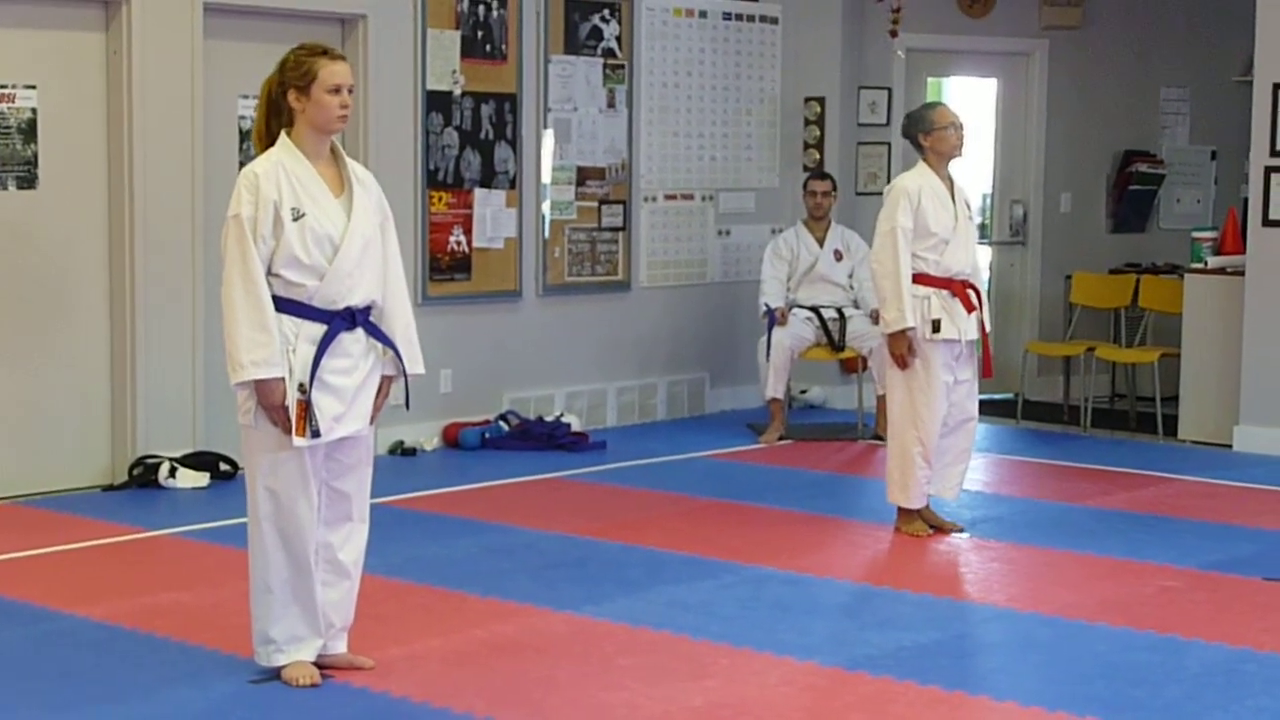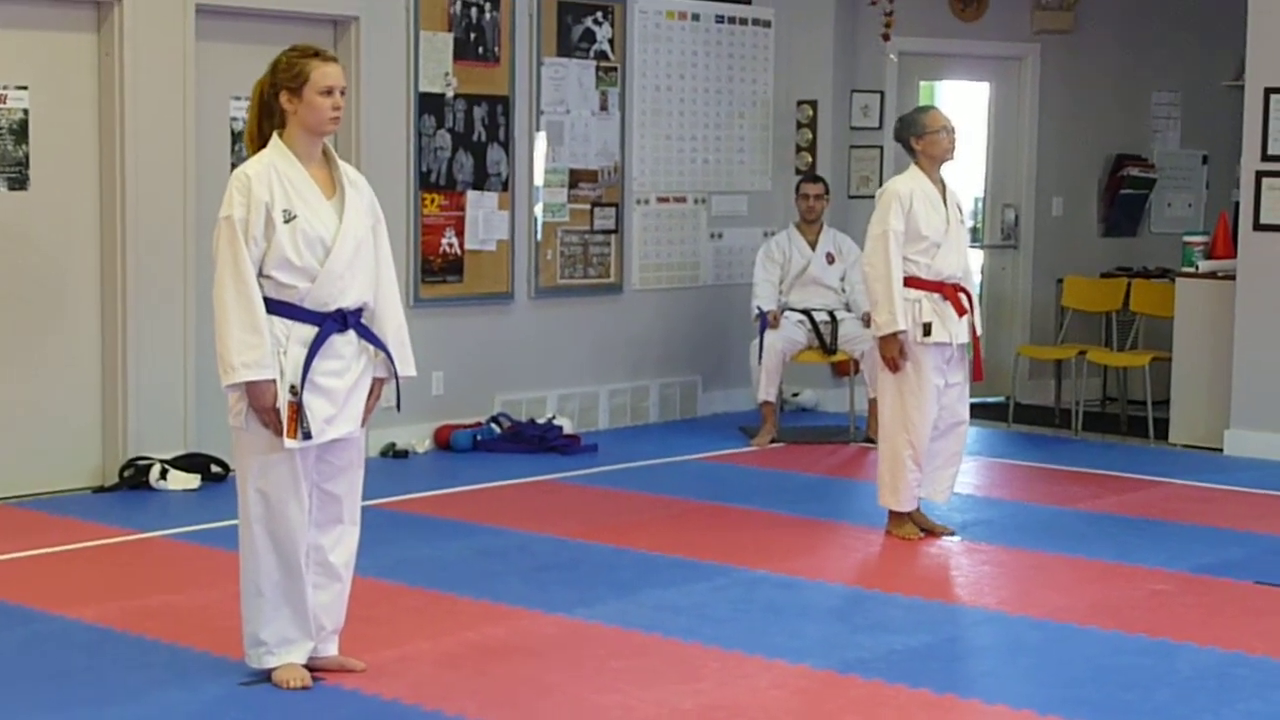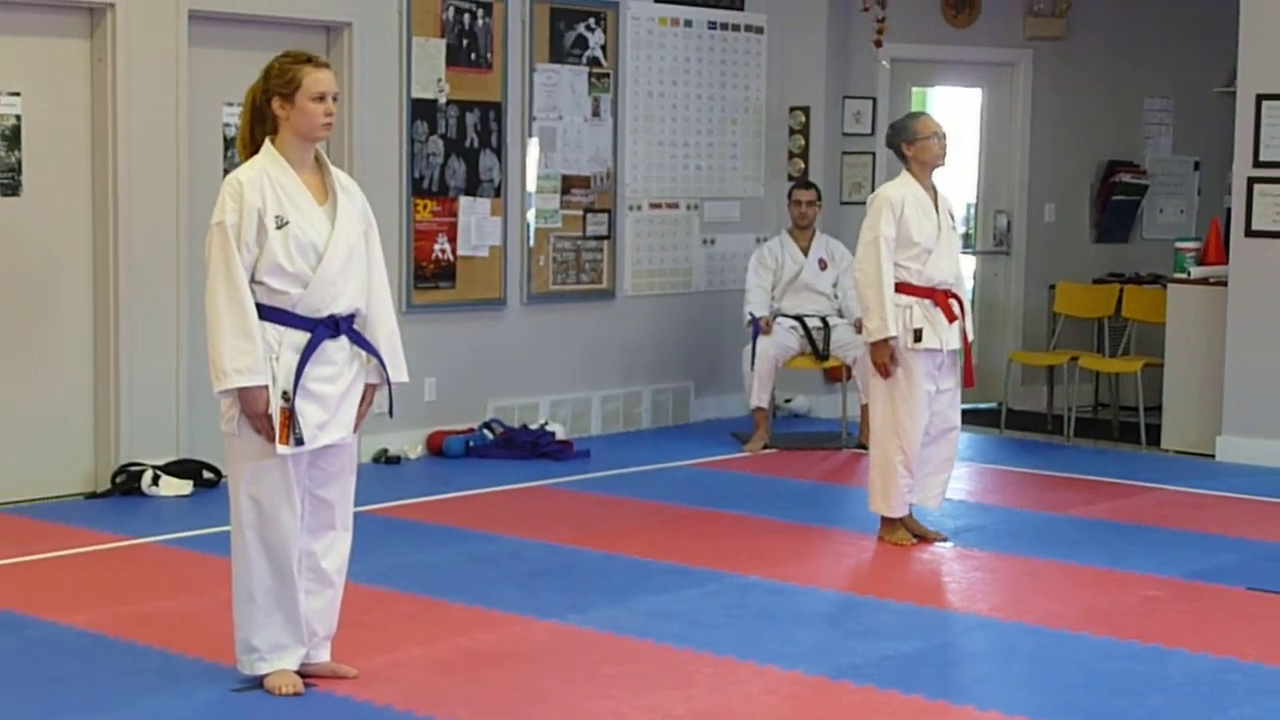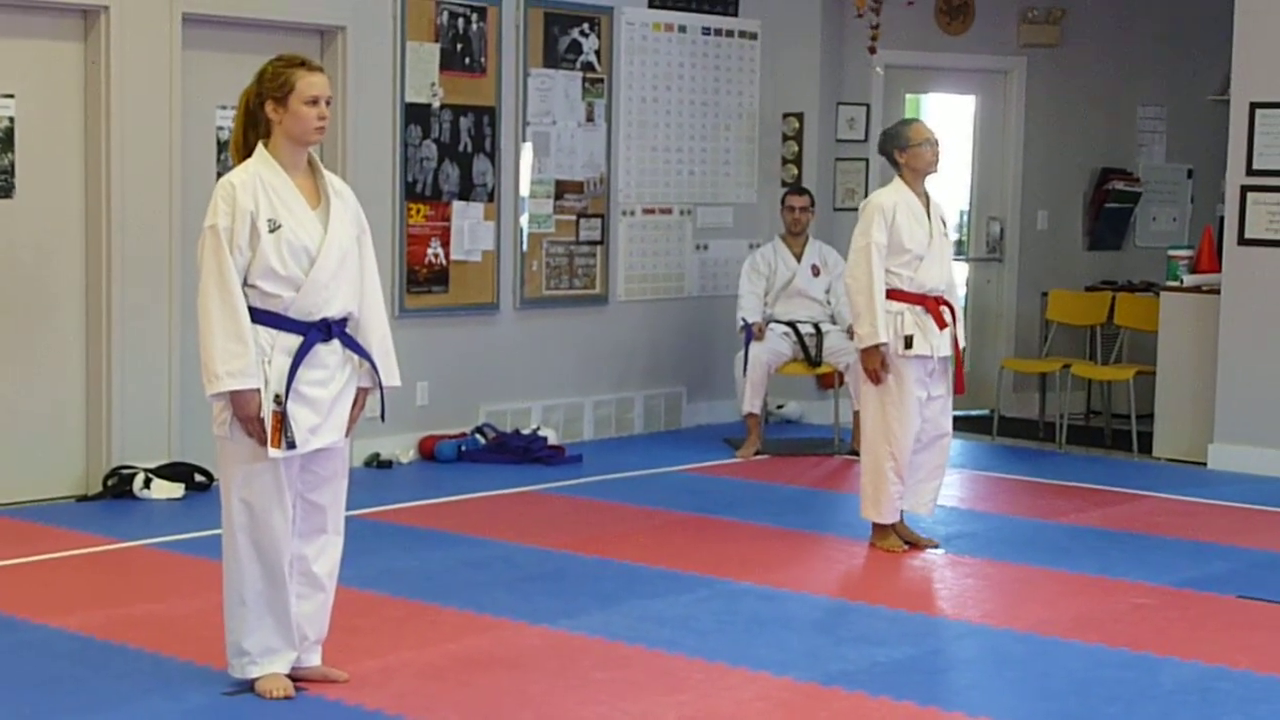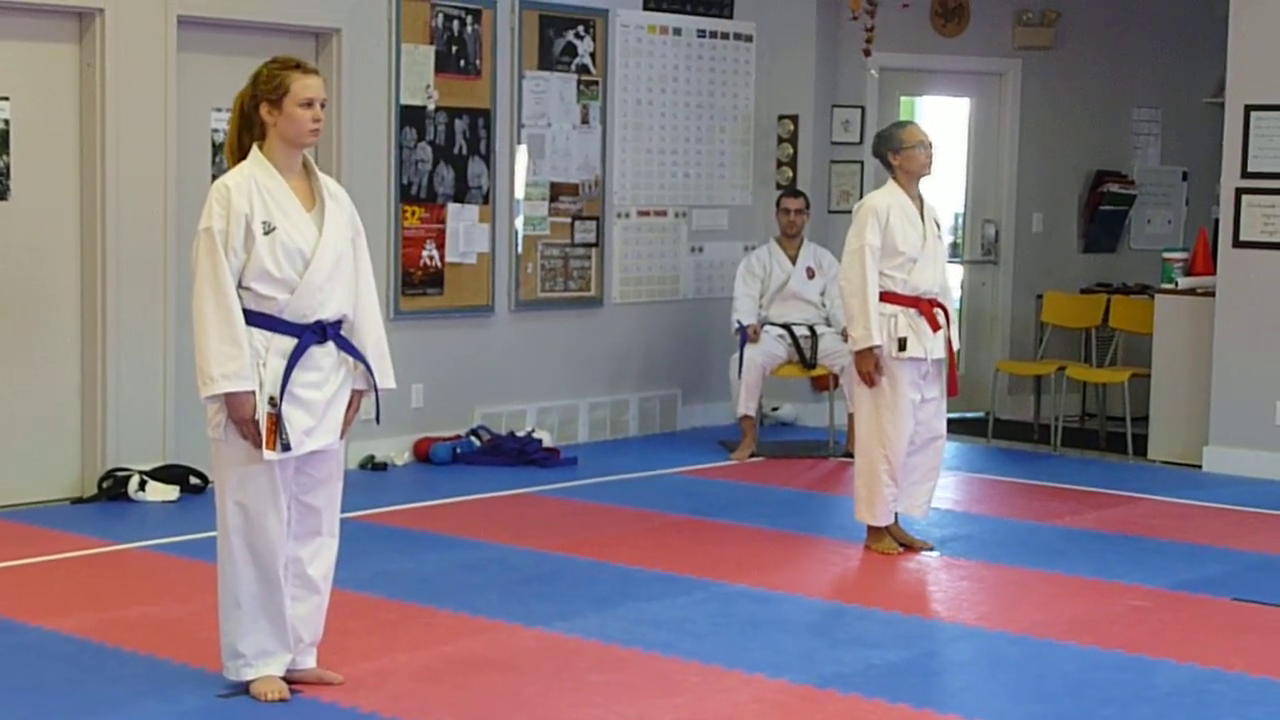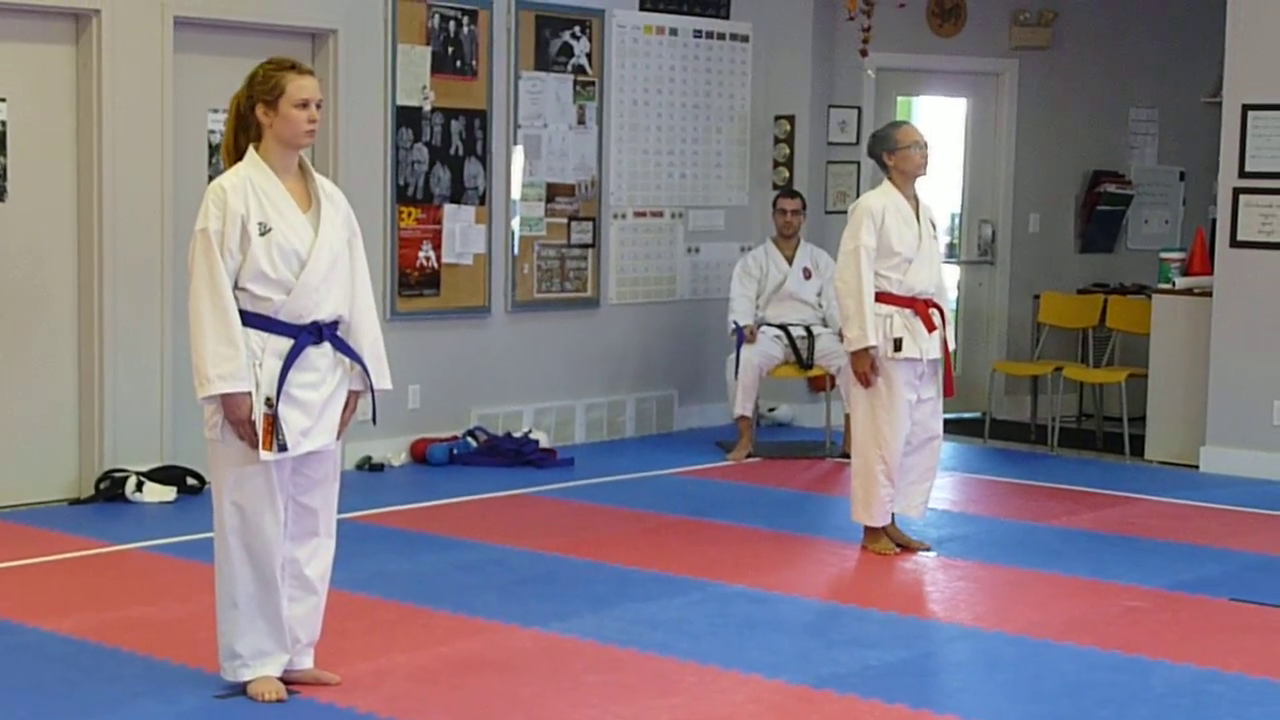
dt=0.1s
person 1, frame 1
left shoulder: (362, 182)
right shoulder: (263, 180)
left elbow: (386, 274)
right elbow: (246, 282)
left wrist: (387, 361)
right wrist: (265, 373)
left hip: (352, 359)
right hip: (292, 356)
left knee: (344, 506)
right knee: (289, 506)
left ankle: (328, 637)
right ankle: (288, 645)
person 1, frame 2
left shoulder: (354, 184)
right shoulder: (255, 181)
left elbow: (378, 276)
right elbow: (238, 283)
left wrist: (379, 363)
right wrist: (256, 375)
left hip: (343, 361)
right hip: (284, 359)
left knee: (335, 508)
right knee: (280, 508)
left ankle: (319, 639)
right ankle: (279, 647)
person 1, frame 3
left shoulder: (346, 190)
right shoulder: (247, 187)
left elbow: (370, 281)
right elbow: (229, 289)
left wrist: (370, 369)
right wrist: (248, 381)
left hip: (335, 367)
right hip: (276, 365)
left knee: (327, 514)
right knee: (272, 514)
left ankle: (310, 645)
right ankle: (270, 653)
person 1, frame 4
left shoulder: (339, 194)
right shoulder: (240, 190)
left elbow: (363, 286)
right elbow: (222, 293)
left wrist: (364, 374)
right wrist: (240, 383)
left hip: (328, 371)
right hip: (267, 369)
left knee: (319, 518)
right knee: (263, 518)
left ankle: (301, 649)
right ankle: (261, 657)
person 1, frame 5
left shoulder: (333, 196)
right shoulder: (234, 193)
left elbow: (357, 288)
right elbow: (216, 294)
left wrist: (357, 376)
right wrist: (235, 386)
left hip: (322, 373)
right hip: (262, 371)
left knee: (314, 520)
right knee: (258, 520)
left ankle: (296, 651)
right ankle: (256, 659)
person 1, frame 6
left shoulder: (330, 198)
right shoulder: (231, 194)
left elbow: (354, 290)
right elbow: (213, 296)
left wrist: (355, 377)
right wrist: (231, 387)
left hip: (318, 374)
right hip: (258, 371)
left knee: (310, 521)
right knee: (254, 521)
left ankle: (293, 652)
right ankle: (253, 660)
person 2, frame 1
left shoulder: (957, 191)
right shoulder: (907, 188)
right elbow: (889, 259)
left wrist: (977, 316)
right wrist: (898, 325)
left hip: (960, 314)
right hip: (925, 313)
left knee: (959, 415)
right knee: (920, 414)
left ankle: (926, 504)
right ankle: (908, 509)
person 2, frame 2
left shoulder: (950, 195)
right shoulder: (899, 191)
right elbow: (880, 262)
left wrist: (968, 319)
right wrist: (889, 328)
left hip: (951, 318)
right hip: (916, 317)
left knee: (949, 417)
right knee: (910, 417)
left ankle: (916, 507)
right ankle: (898, 513)
person 2, frame 3
left shoulder: (942, 201)
right shoulder: (890, 198)
right elbow: (872, 268)
left wrist: (960, 325)
right wrist: (880, 334)
left hip: (942, 324)
right hip: (908, 323)
left knee: (941, 423)
right knee: (902, 423)
left ankle: (909, 512)
right ankle: (891, 518)
person 2, frame 4
left shoulder: (934, 208)
right shoulder: (882, 204)
right elbow: (863, 275)
left wrist: (952, 333)
right wrist: (871, 340)
left hip: (934, 330)
right hip: (898, 329)
left knee: (932, 430)
right knee: (893, 429)
left ankle: (900, 519)
right ankle: (881, 525)
person 2, frame 5
left shoulder: (928, 210)
right shoulder: (876, 206)
right elbow: (857, 277)
left wrist: (945, 335)
right wrist: (865, 343)
left hip: (928, 333)
right hip: (892, 331)
left knee: (927, 433)
right knee: (888, 432)
left ankle: (895, 521)
right ankle: (876, 527)
person 2, frame 6
left shoulder: (924, 211)
right shoulder: (872, 207)
right elbow: (852, 278)
left wrist: (942, 335)
right wrist: (861, 343)
left hip: (924, 333)
right hip: (888, 332)
left knee: (923, 433)
right knee: (883, 432)
left ankle: (892, 522)
right ankle: (873, 528)
person 3, frame 1
left shoulder: (851, 241)
right shoulder: (785, 242)
left elbow: (865, 283)
right elbow: (772, 282)
left wrist: (876, 308)
right wrist: (777, 307)
left hip: (845, 315)
right hip: (802, 316)
left knee: (885, 339)
right knee: (776, 342)
left ankle: (883, 420)
right ankle: (777, 421)
person 3, frame 2
left shoulder: (843, 244)
right shoulder: (777, 245)
left elbow: (857, 286)
right elbow: (764, 285)
left wrist: (867, 311)
right wrist: (769, 310)
left hip: (836, 318)
right hip: (794, 318)
left knee: (876, 342)
right knee: (768, 344)
left ankle: (874, 424)
right ankle: (769, 424)
person 3, frame 3
left shoulder: (836, 250)
right shoulder: (769, 251)
left elbow: (849, 292)
right elbow: (757, 291)
left wrist: (860, 318)
right wrist: (761, 316)
left hip: (829, 324)
right hip: (787, 324)
right knee: (760, 351)
left ankle: (867, 429)
right ankle: (761, 429)
person 3, frame 4
left shoulder: (829, 256)
right shoulder: (762, 257)
left elbow: (842, 298)
right elbow: (750, 296)
left wrist: (853, 324)
right wrist: (754, 321)
left hip: (822, 330)
right hip: (779, 330)
left knee: (862, 354)
right knee: (753, 356)
left ankle: (859, 435)
right ankle: (753, 435)
person 3, frame 5
left shoulder: (823, 259)
right shoulder: (757, 259)
left elbow: (836, 300)
right elbow: (745, 299)
left wrist: (848, 327)
right wrist: (749, 324)
left hip: (817, 333)
right hip: (774, 333)
left knee: (856, 357)
right knee: (748, 359)
left ankle: (854, 437)
right ankle: (749, 438)
person 3, frame 6
left shoulder: (820, 259)
right shoulder: (754, 260)
left elbow: (833, 301)
right elbow: (741, 300)
left wrist: (845, 327)
right wrist: (746, 325)
left hip: (813, 333)
right hip: (771, 334)
right knee: (745, 359)
left ankle: (852, 438)
right ankle: (745, 438)
